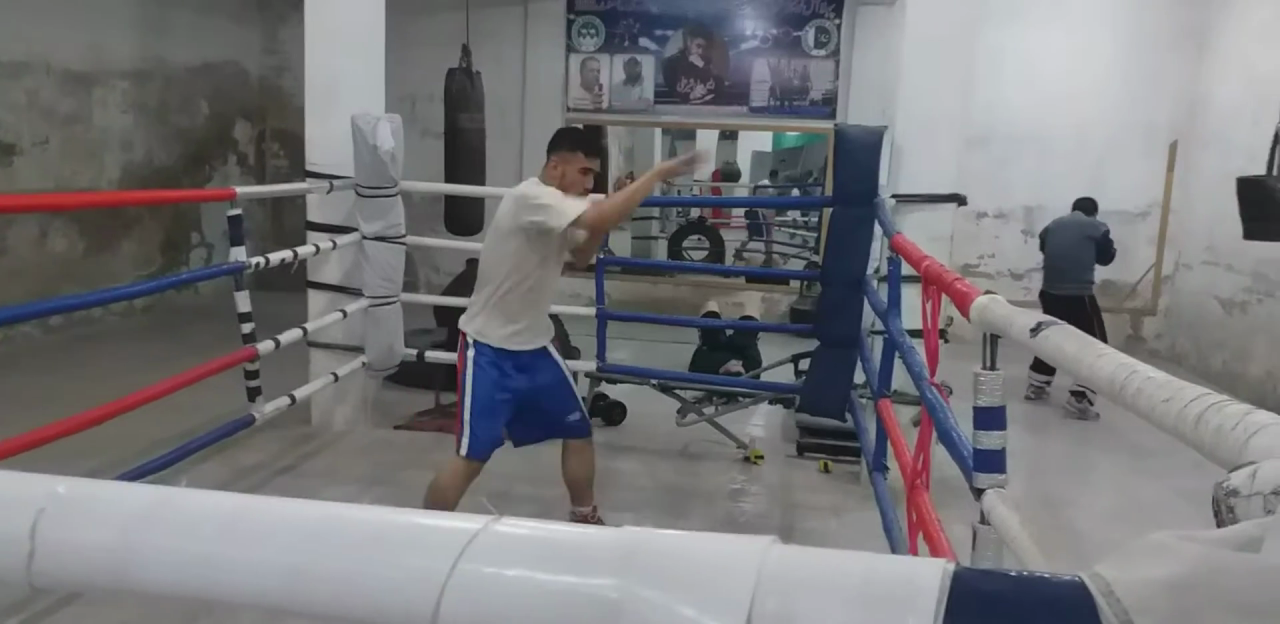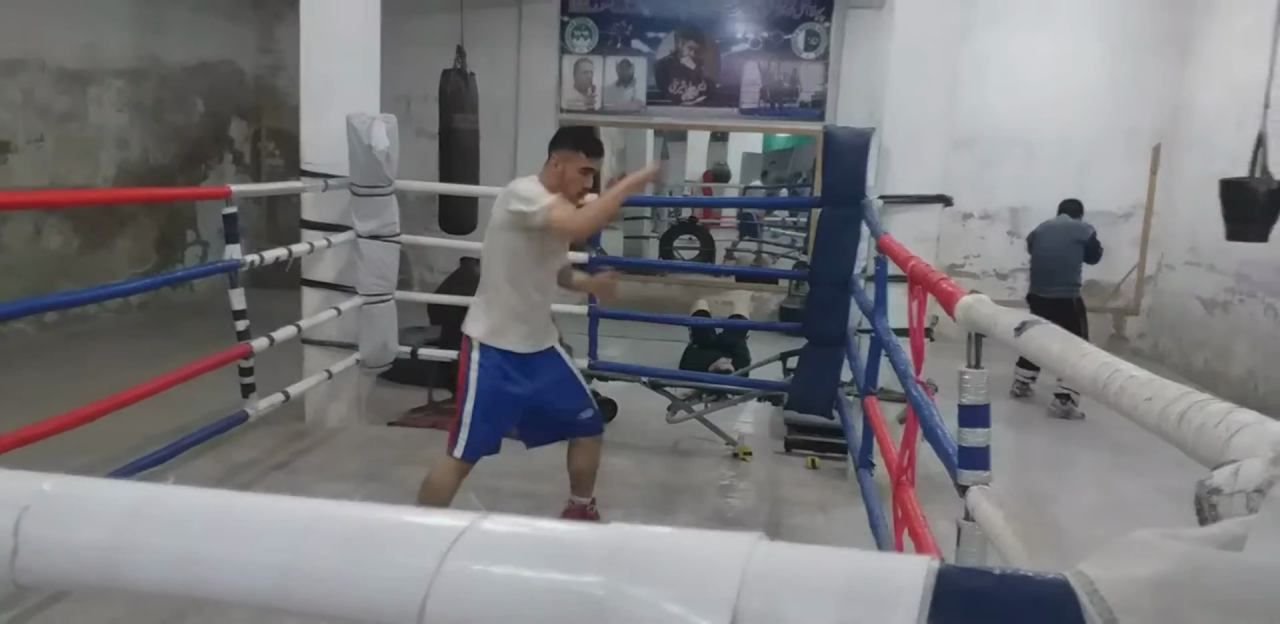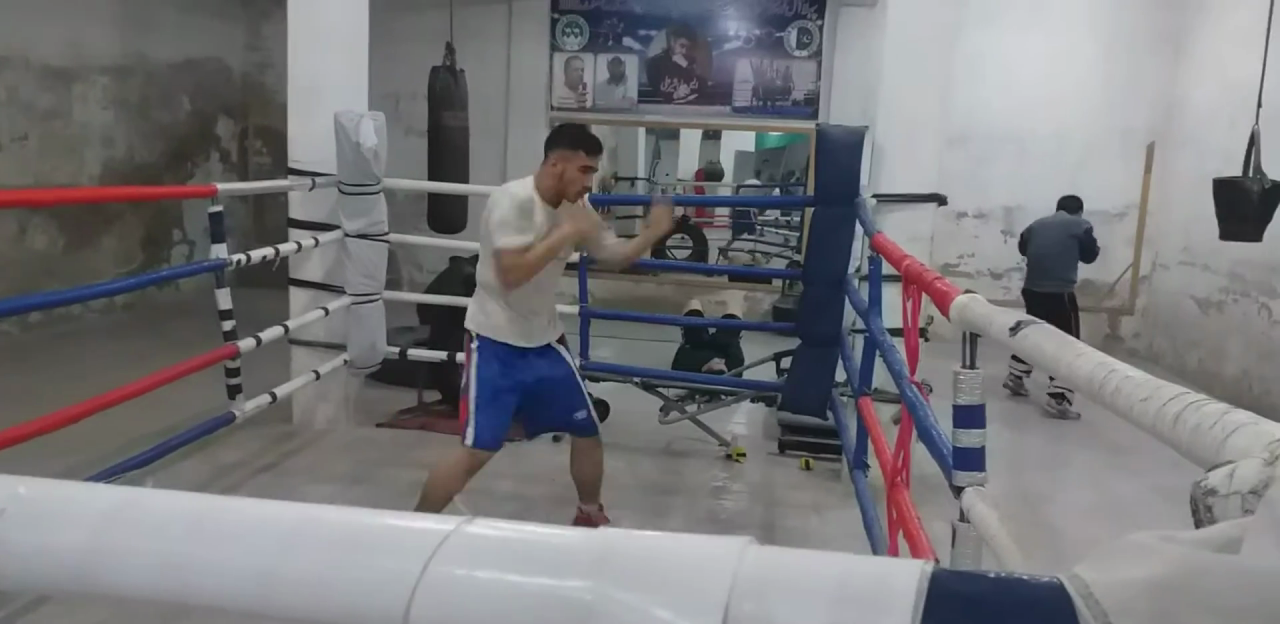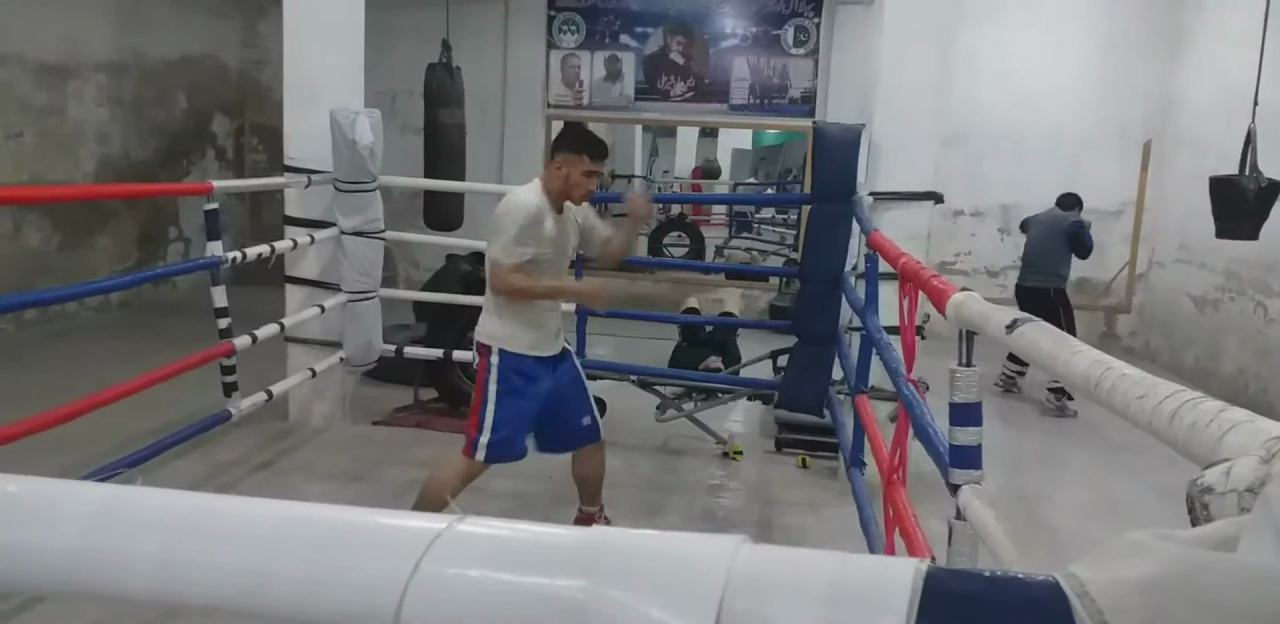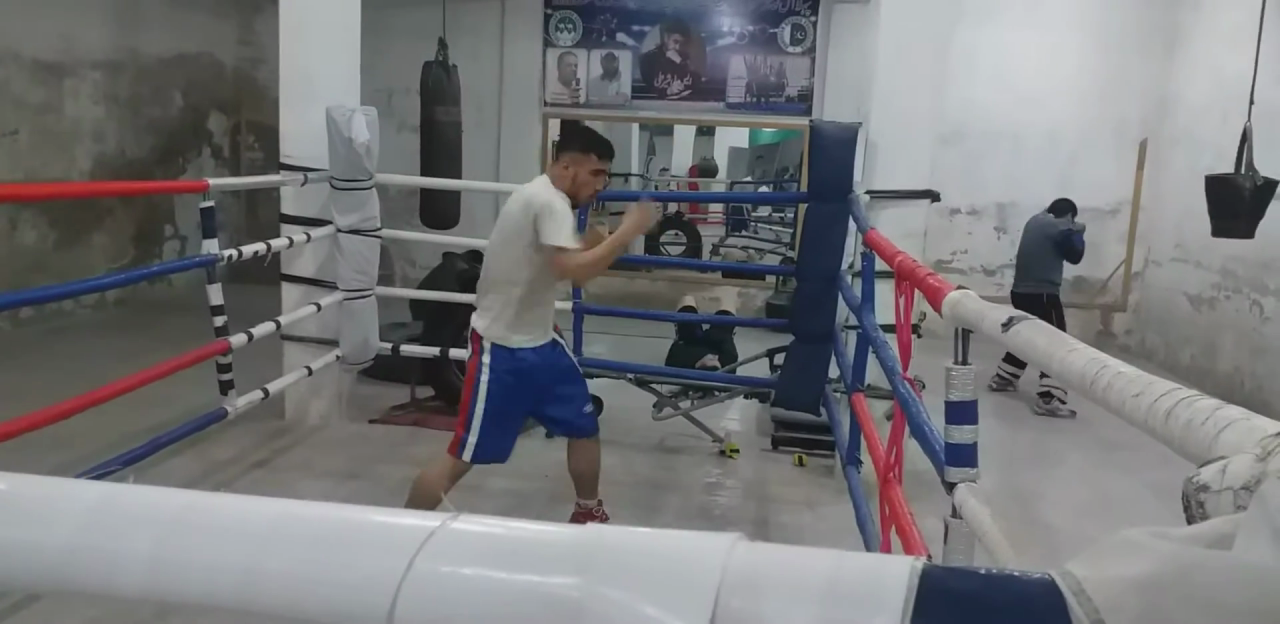
dt=0.1s
person 1, frame 1
left shoulder: (567, 201)
right shoulder: (531, 198)
left elbow: (580, 257)
right elbow: (603, 218)
left wrist: (594, 236)
right wrist: (660, 172)
left hip: (534, 343)
right hip: (489, 346)
left knee: (579, 433)
right knee: (472, 457)
left ankle: (585, 520)
person 1, frame 2
left shoulder: (562, 208)
right shoulder: (523, 194)
right elbow: (582, 226)
left wrist: (588, 283)
right wrist: (630, 183)
left hip: (539, 345)
right hip: (492, 347)
left knee: (589, 429)
right knee: (463, 456)
left ankle: (581, 510)
person 1, frame 3
left shoulder: (574, 208)
right shoulder: (512, 200)
left elbow: (616, 255)
right elbow: (512, 274)
left wrist: (652, 234)
right wrist: (564, 236)
left hip: (544, 341)
right hip: (494, 342)
left knee: (587, 432)
right knee: (475, 452)
left ankle: (590, 516)
person 1, frame 4
left shoulder: (570, 209)
right shoulder: (525, 210)
left elbow: (609, 249)
right elbow: (501, 283)
left wrist: (632, 225)
right wrist: (568, 290)
left hip: (550, 348)
right hip: (508, 350)
left knee: (588, 438)
right knee: (476, 460)
left ankle: (590, 516)
person 1, frame 5
left shoulder: (556, 201)
right shoulder: (546, 201)
right elbow: (574, 270)
left wrist: (613, 236)
right wrist: (630, 227)
left hip: (539, 340)
right hip: (501, 345)
left knee: (586, 430)
right knee: (463, 457)
left ankle: (588, 513)
person 2, frame 1
left shoulder: (1053, 225)
right shoulder: (1097, 228)
left elbow: (1044, 247)
right elbow: (1106, 257)
left hip: (1050, 293)
right hip: (1079, 296)
left ankle: (1037, 386)
right ankle: (1080, 398)
person 2, frame 2
left shoulder: (1041, 228)
right shoulder: (1084, 230)
left elbow: (1032, 250)
right elbow: (1093, 257)
left hip: (1037, 295)
right hip: (1066, 298)
left ankle: (1021, 383)
right ankle: (1063, 401)
person 2, frame 3
left shoulder: (1038, 224)
right shoulder: (1081, 226)
left elbow: (1023, 248)
right elbow: (1089, 255)
left hip: (1032, 290)
right hip: (1059, 294)
left ankle: (1015, 378)
right ankle: (1058, 400)
person 2, frame 4
left shoulder: (1039, 218)
right shoulder: (1071, 222)
left elbow: (1024, 226)
right elbow: (1083, 251)
right wrist: (1085, 229)
left hip: (1025, 286)
right hip: (1049, 289)
left ankle: (1009, 377)
right ankle: (1058, 396)
person 2, frame 5
left shoulder: (1035, 221)
right shoulder: (1062, 228)
right elbow: (1074, 255)
right wrist: (1077, 233)
left hip: (1020, 292)
right hip: (1043, 295)
left ankle: (1002, 378)
right ankle: (1048, 399)
